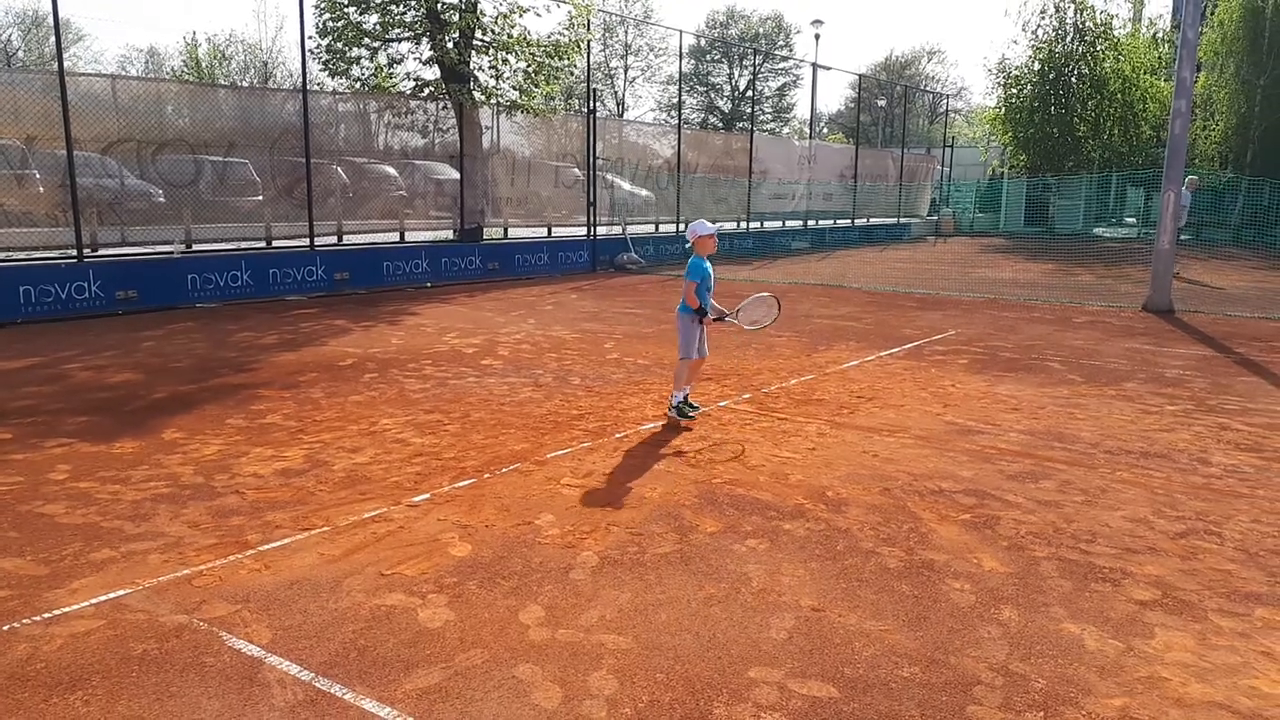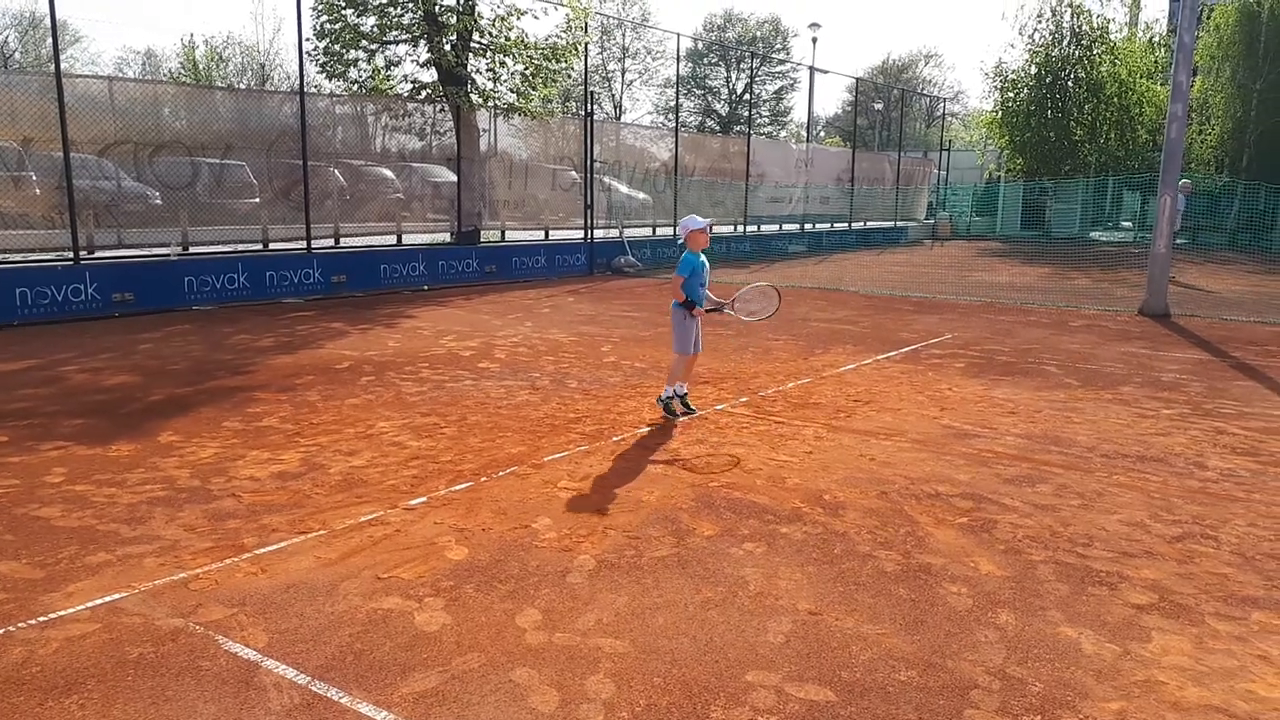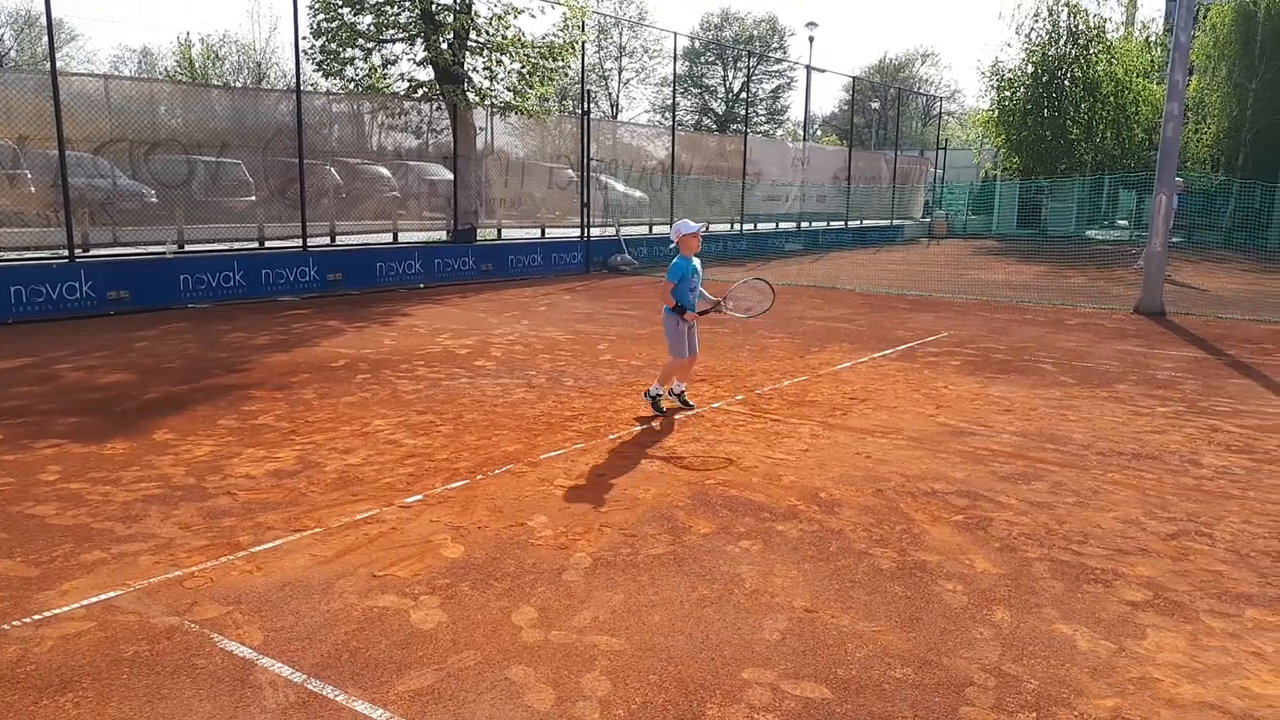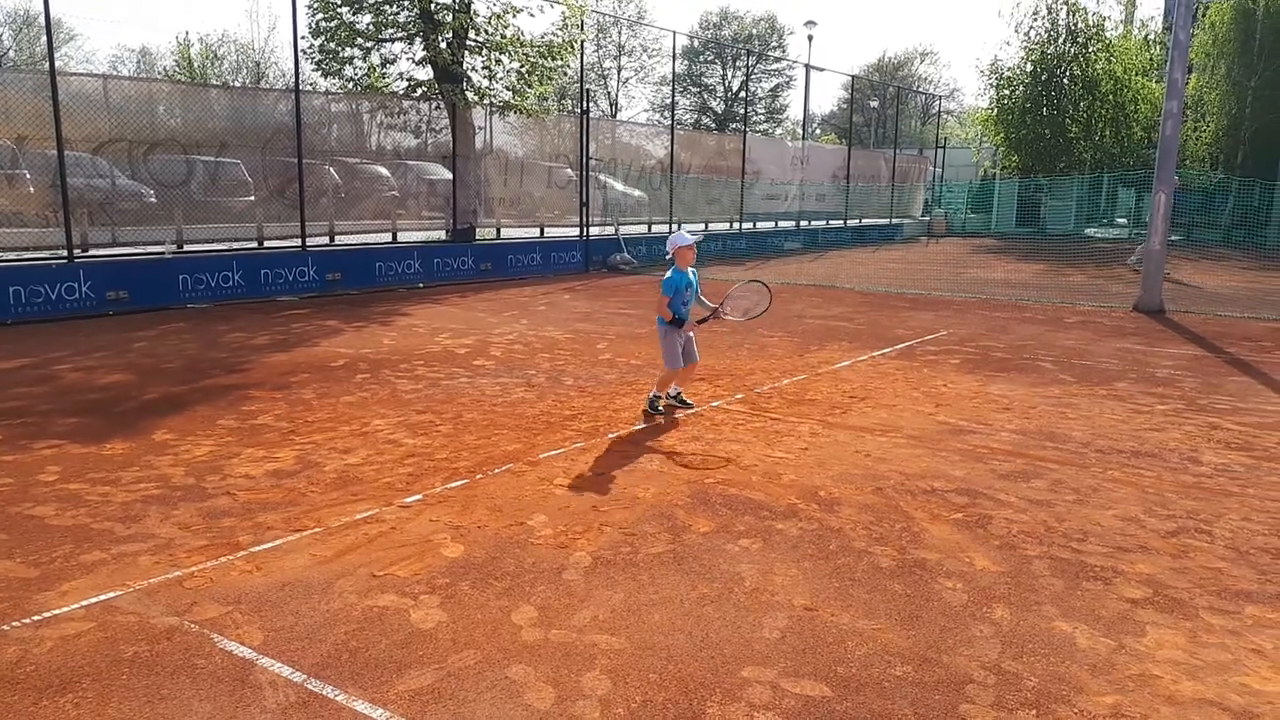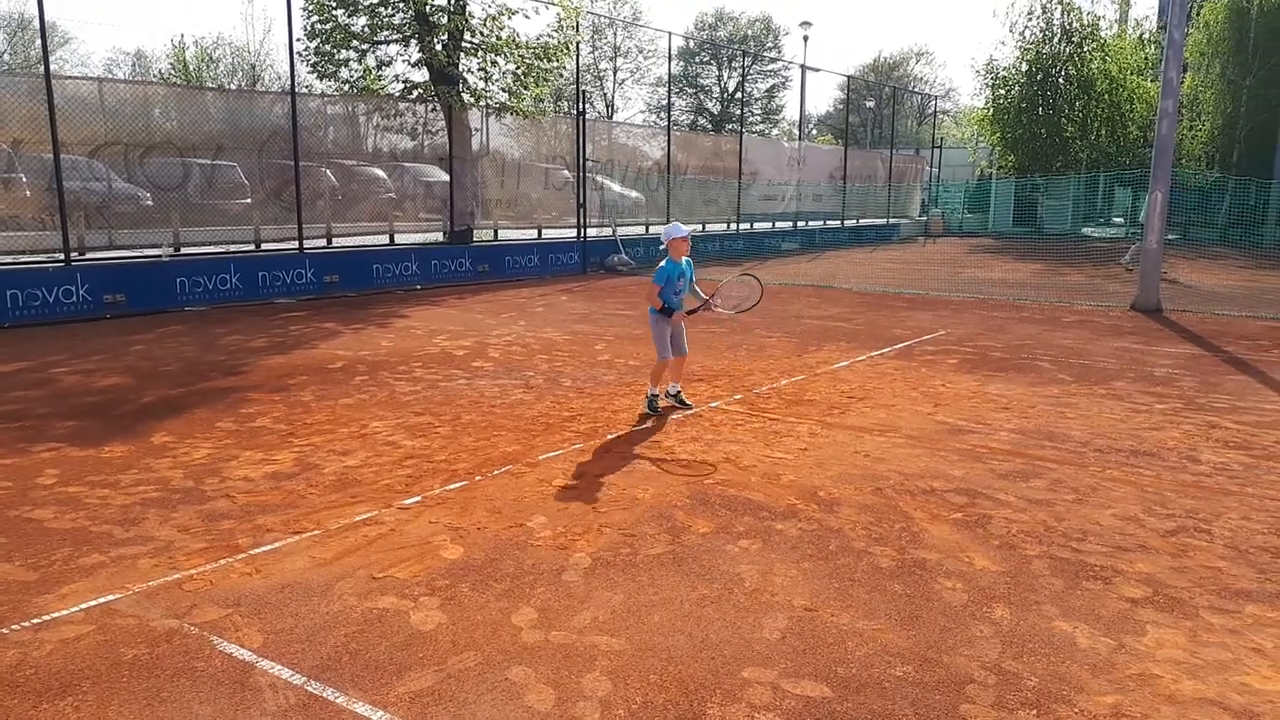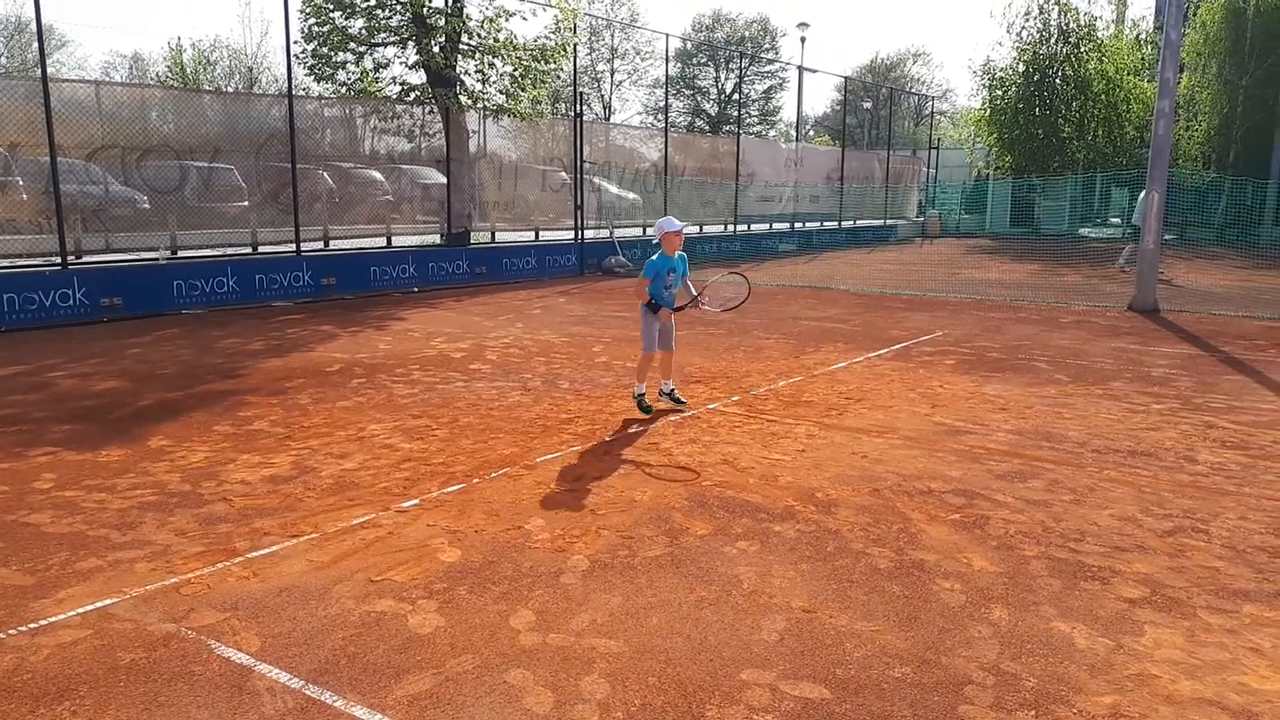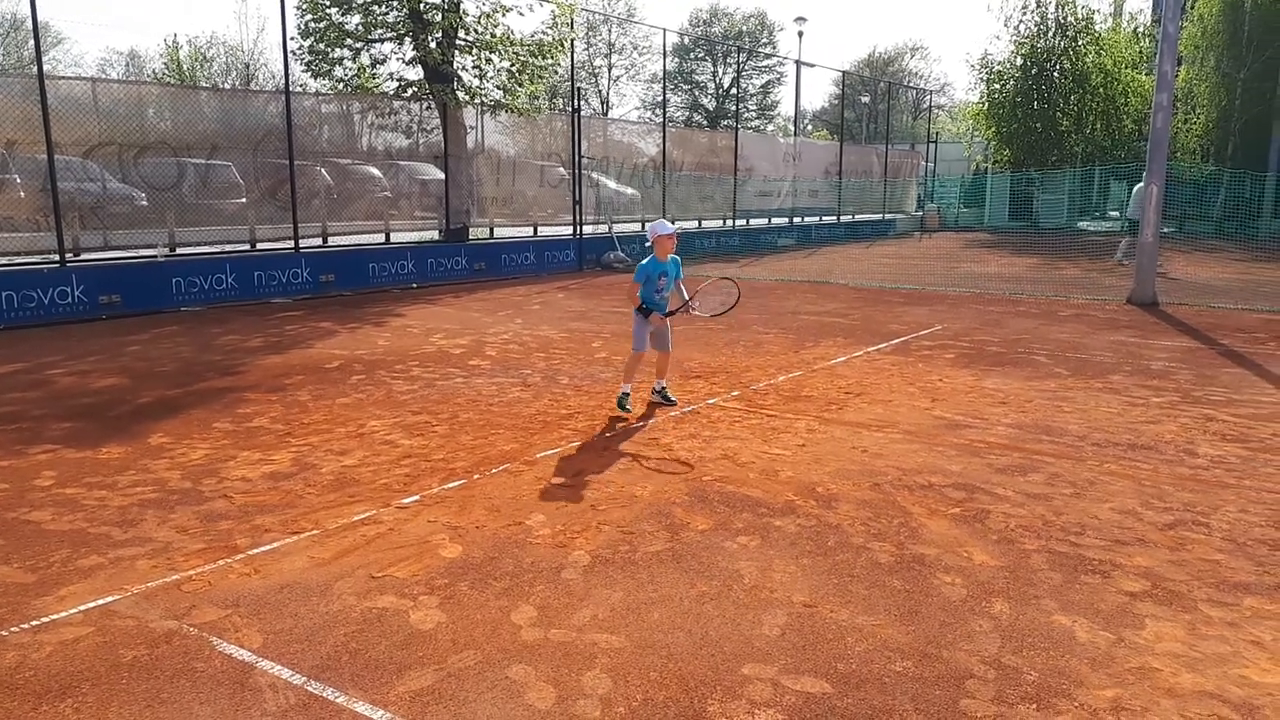
dt=0.1s
person 1, frame 1
left shoulder: (706, 264)
right shoulder: (696, 264)
right elbow: (688, 294)
left wrist: (718, 309)
right wrist: (704, 314)
left hip: (698, 317)
right hip: (689, 316)
left knee: (699, 359)
right knee: (687, 359)
left ankle: (682, 395)
right ankle: (676, 403)
person 1, frame 2
left shoulder: (702, 258)
right shoulder: (688, 259)
right elbow: (674, 289)
left wrist: (716, 301)
right wrist: (692, 306)
left hip: (692, 312)
right hip: (683, 312)
left knee: (692, 355)
right knee: (683, 355)
left ankle: (680, 393)
right ankle: (666, 397)
person 1, frame 3
left shoulder: (696, 263)
right shoulder: (677, 266)
right elbow: (664, 293)
left wrist: (712, 300)
right wrist: (683, 311)
left hip: (687, 317)
right hip: (674, 318)
left knee: (692, 357)
right knee: (679, 359)
left ankle: (677, 391)
right ankle: (655, 392)
person 1, frame 4
left shoulder: (692, 273)
right shoulder: (672, 278)
left elbow: (697, 297)
right elbow: (661, 308)
left wrist: (711, 307)
right wrist: (680, 323)
left hip: (684, 327)
right hip: (669, 328)
left knee: (692, 364)
right knee: (674, 369)
left ankle: (673, 394)
right ankle: (655, 396)
person 1, frame 5
left shoulder: (688, 263)
right shoulder: (664, 268)
left elbow: (692, 286)
right elbow: (650, 296)
left wrist: (704, 299)
right wrist: (670, 313)
left hip: (676, 317)
right hip: (660, 316)
left knee: (681, 356)
right knee: (664, 359)
left ankle: (673, 392)
right ankle: (653, 395)
person 1, frame 6
left shoulder: (681, 258)
right shoulder: (654, 262)
left elbow: (685, 281)
right elbow: (639, 290)
left wrist: (694, 296)
right wrist: (657, 308)
left hip: (666, 312)
right hip: (651, 312)
left knee: (668, 352)
right knee: (649, 353)
left ankle: (667, 390)
right ankle: (639, 394)
person 1, frame 7
left shoulder: (675, 262)
right shoulder: (645, 266)
left elbow: (678, 285)
right elbow: (631, 294)
left wrist: (686, 299)
right wrist: (648, 314)
left hip: (662, 315)
right hip: (644, 315)
left knee: (665, 353)
right knee: (638, 352)
left ankle: (658, 390)
right ankle: (624, 394)
